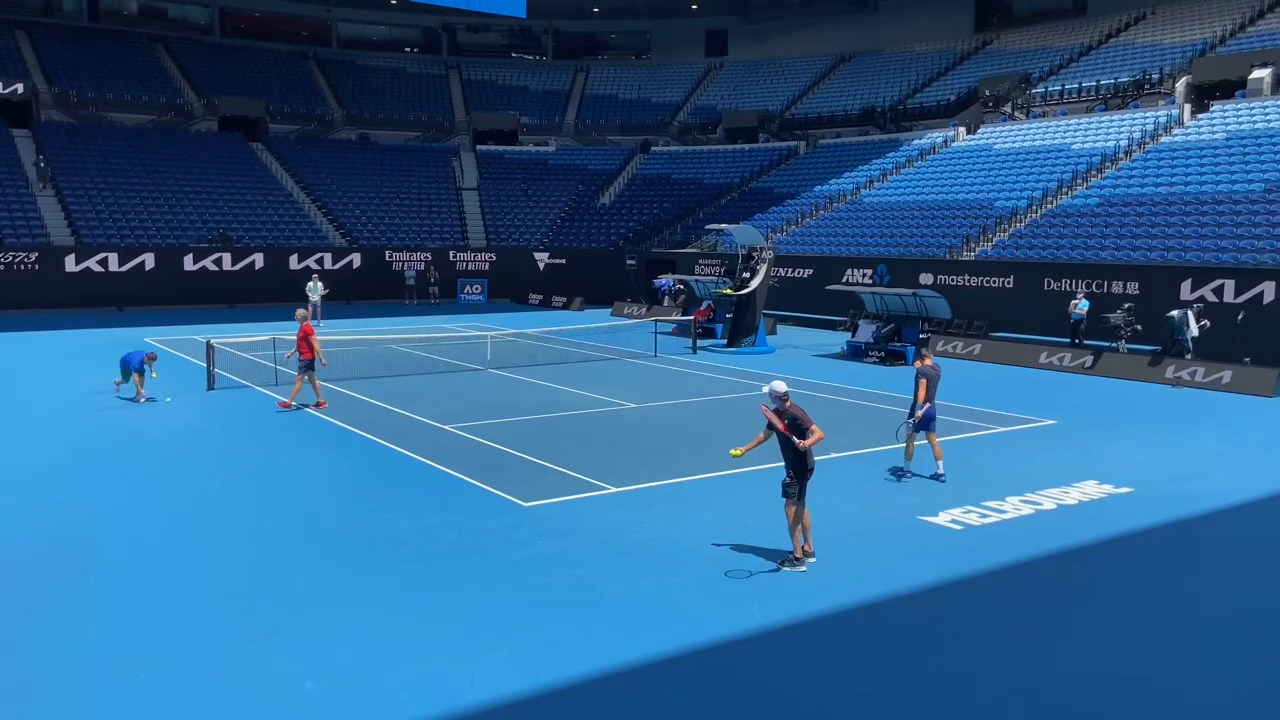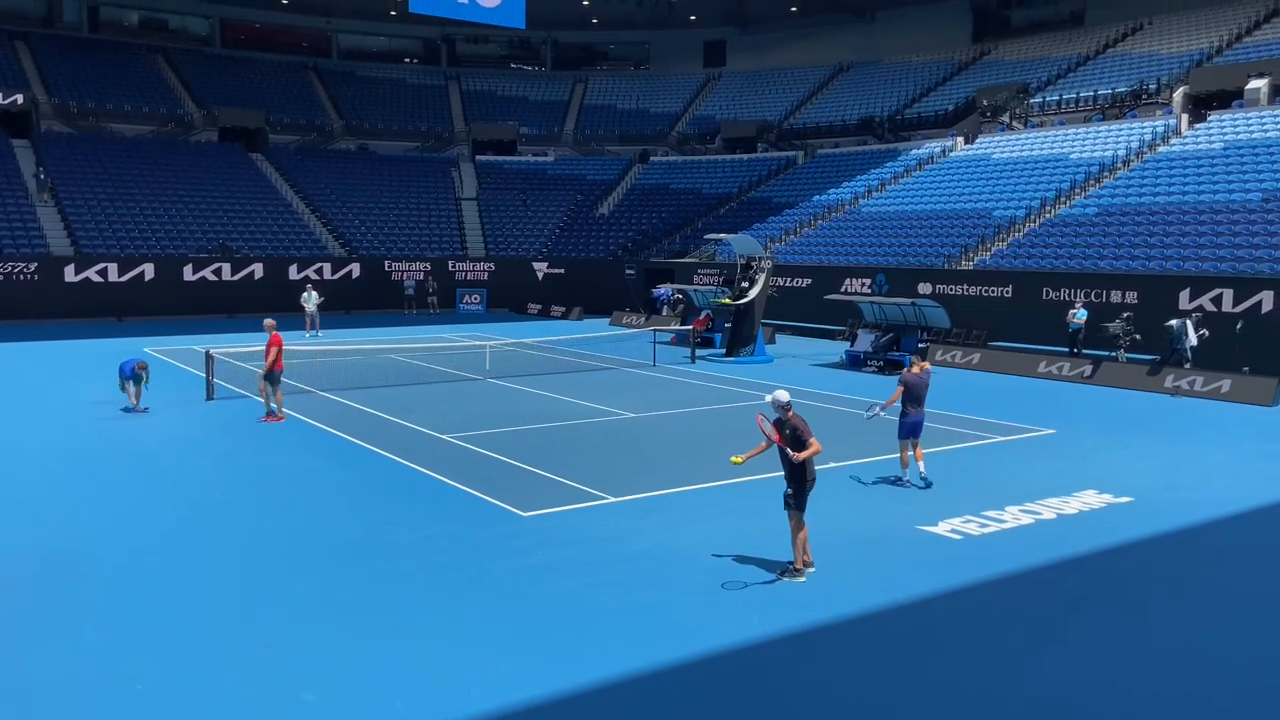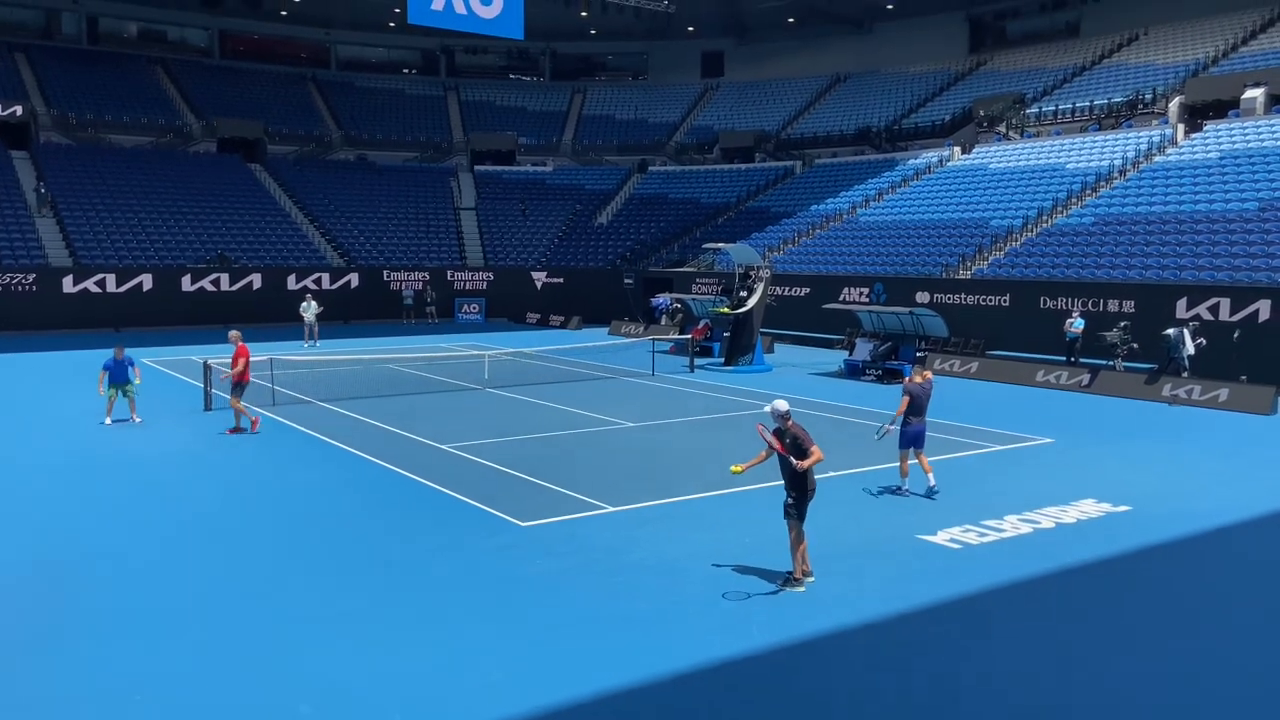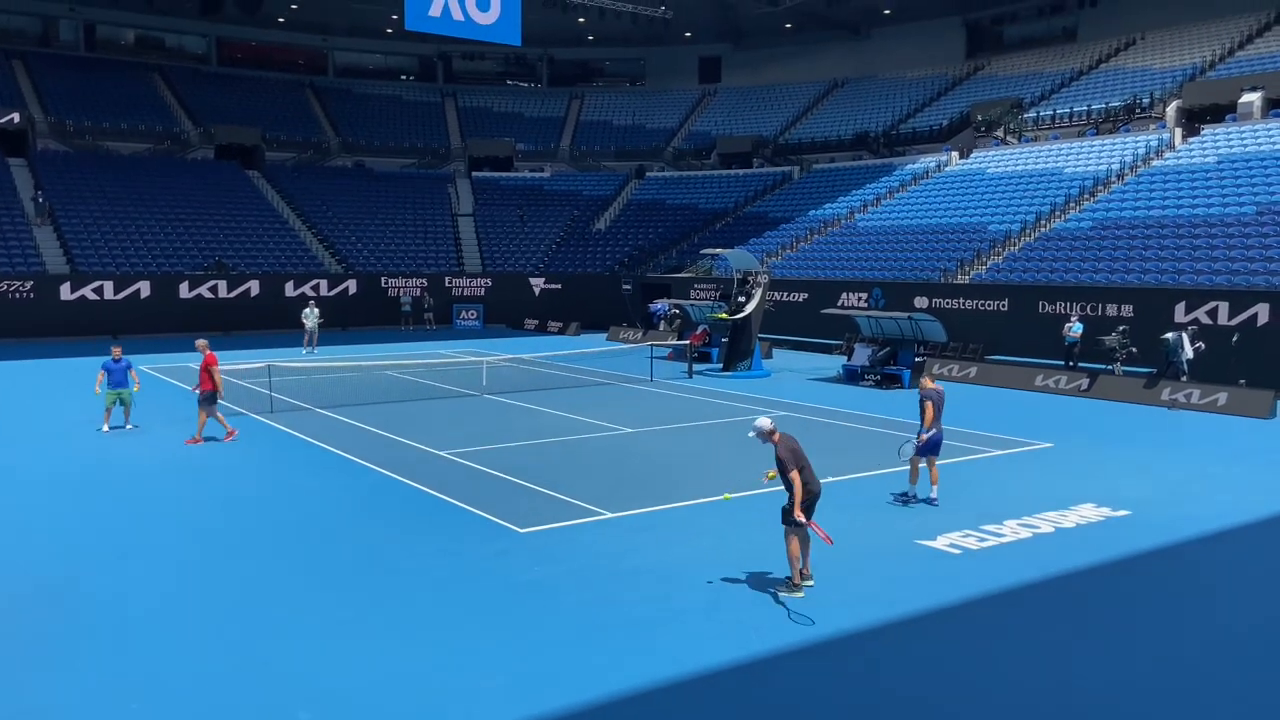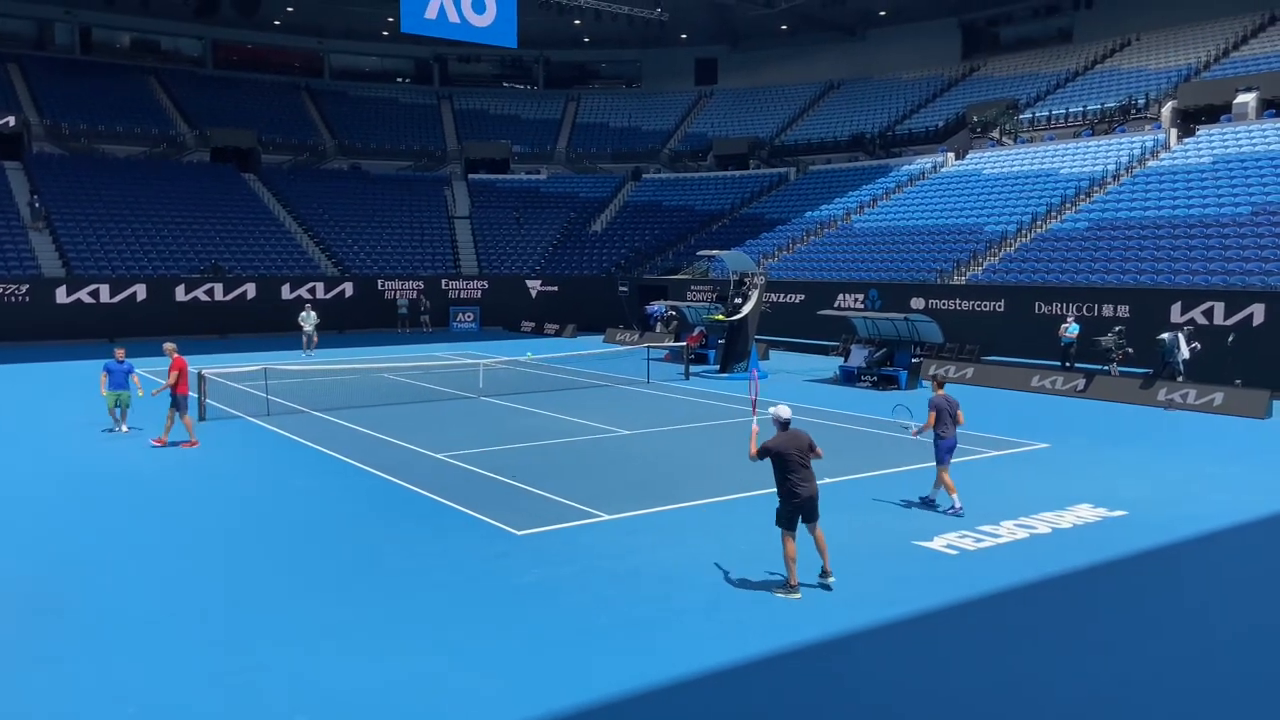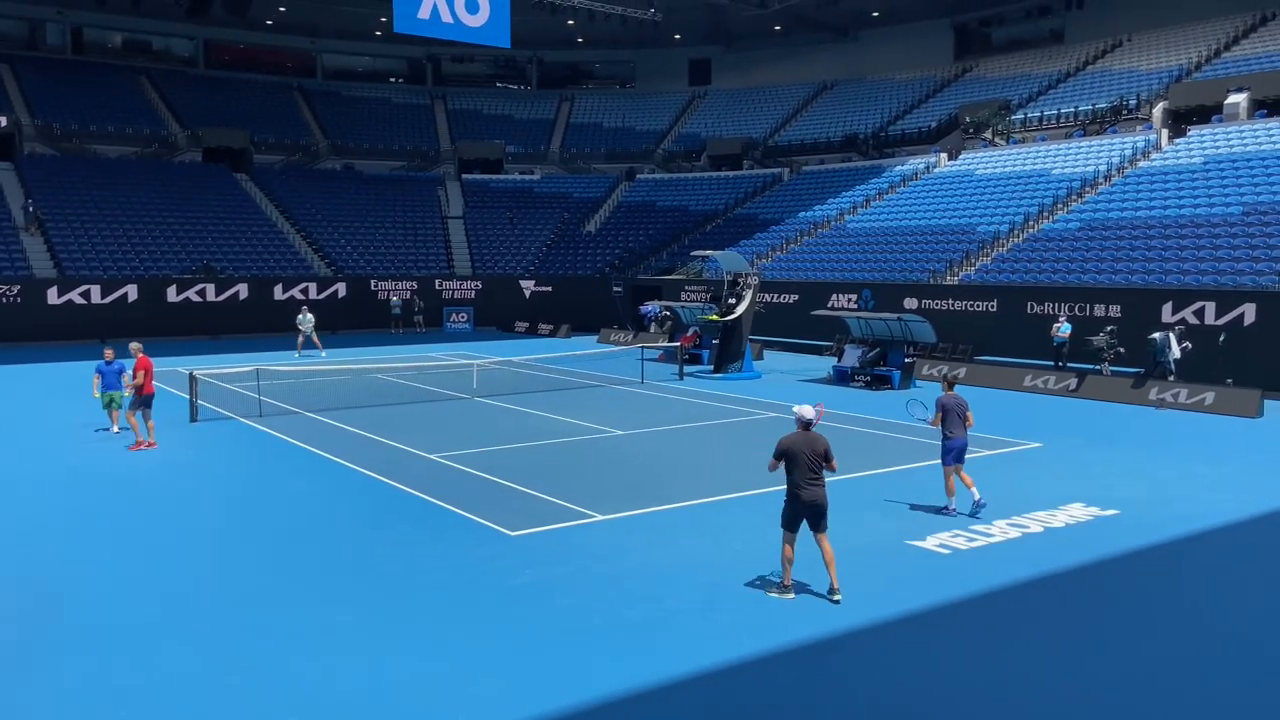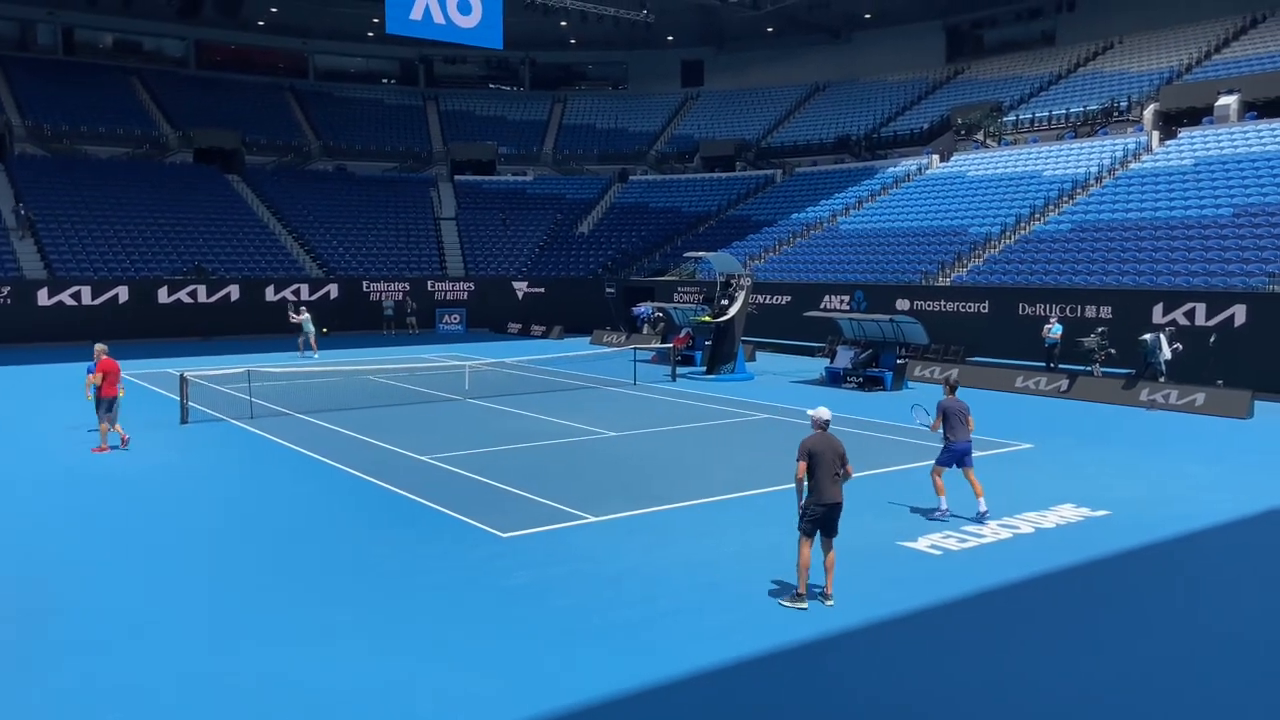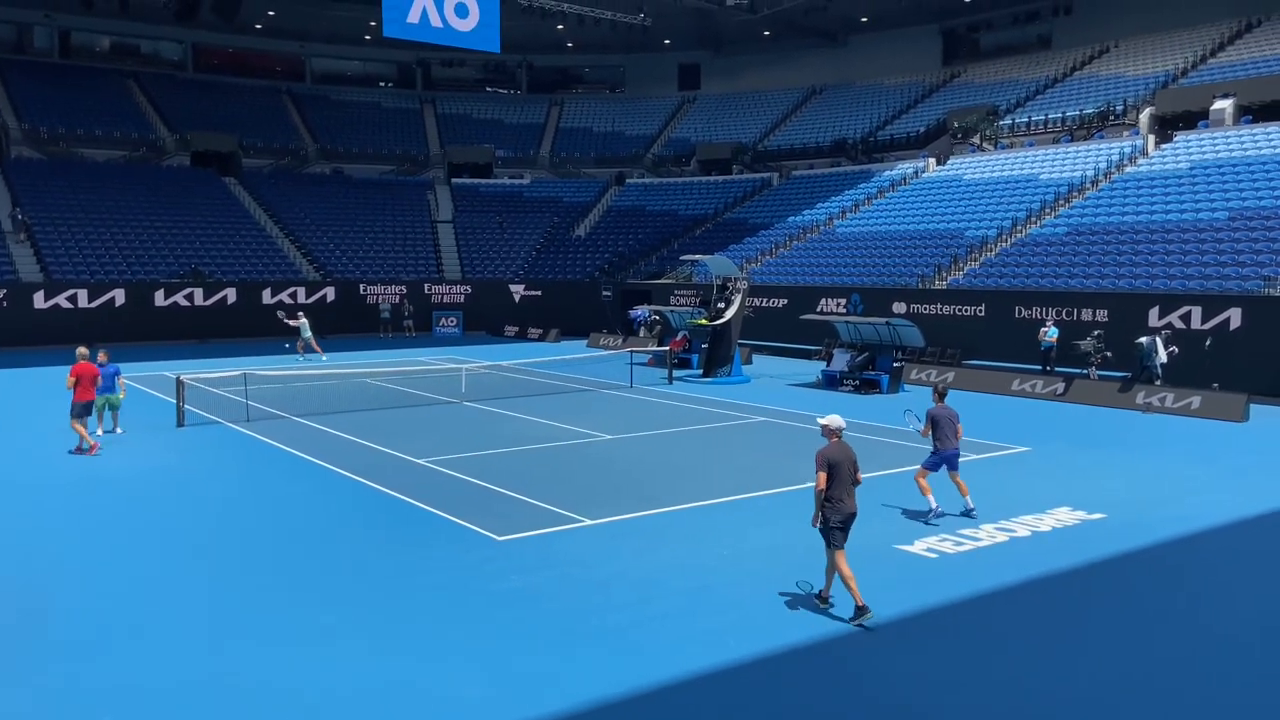
dt=0.4s
person 1, frame 1
left shoulder: (796, 413)
right shoulder: (776, 413)
left elbow: (819, 433)
right elbow: (765, 434)
left wrist: (807, 443)
right wrist: (745, 449)
left hip: (801, 468)
right hip: (794, 467)
left knee: (791, 509)
right knee: (800, 507)
left ankle: (797, 559)
right ankle: (808, 550)
person 1, frame 2
left shoulder: (797, 424)
right shoulder: (778, 422)
left elbow: (817, 447)
right elbow: (767, 443)
left wrist: (802, 455)
right wrist: (746, 456)
left hip: (802, 479)
right hip: (794, 478)
left knee: (795, 520)
right knee: (797, 519)
left ankle: (798, 570)
right ankle: (807, 560)
person 1, frame 3
left shoulder: (797, 433)
right shoulder: (777, 432)
left elbow: (818, 455)
right elbow: (767, 453)
left wrist: (806, 463)
right wrist: (746, 466)
left hip: (802, 488)
right hip: (793, 487)
left knee: (794, 529)
right knee: (797, 528)
left ankle: (797, 579)
right ankle: (806, 570)
person 1, frame 4
left shoulder: (782, 452)
right shoulder: (785, 438)
left elbow: (796, 481)
left wrist: (797, 508)
right wrist: (777, 471)
left hip: (804, 493)
right hip: (814, 489)
left knee: (791, 535)
right knee: (802, 531)
left ankle: (795, 585)
right ankle: (806, 574)
person 1, frame 5
left shoulder: (772, 445)
right shoulder: (803, 435)
left elbow: (753, 456)
right elbow: (819, 454)
left wrist: (753, 434)
left hip: (791, 497)
right hip: (811, 491)
left knee: (788, 538)
right knee: (814, 529)
left ankle: (792, 585)
right ankle: (827, 571)
person 1, frame 6
left shoulder: (786, 441)
right shoulder: (822, 441)
left elbow: (771, 468)
right elbow: (833, 468)
left hip: (797, 499)
right hip: (819, 498)
left knee: (788, 540)
right knee: (823, 540)
left ankle: (786, 586)
right ankle: (835, 588)
person 1, frame 7
left shoulder: (807, 443)
right shoulder: (837, 443)
left elbow: (800, 476)
right elbow: (848, 473)
left wrist: (799, 500)
left hip: (816, 502)
right hip: (836, 502)
left knee: (805, 545)
right knee: (827, 546)
left ankle: (800, 594)
right ankle: (828, 592)
person 1, frame 8
left shoulder: (824, 453)
right shoulder: (849, 450)
left elbow: (820, 486)
right elbow: (858, 480)
left wrist: (817, 512)
left hip: (833, 512)
right hip: (850, 509)
left knee: (839, 560)
right knee: (832, 553)
left ankle: (861, 606)
right ankle: (824, 596)
